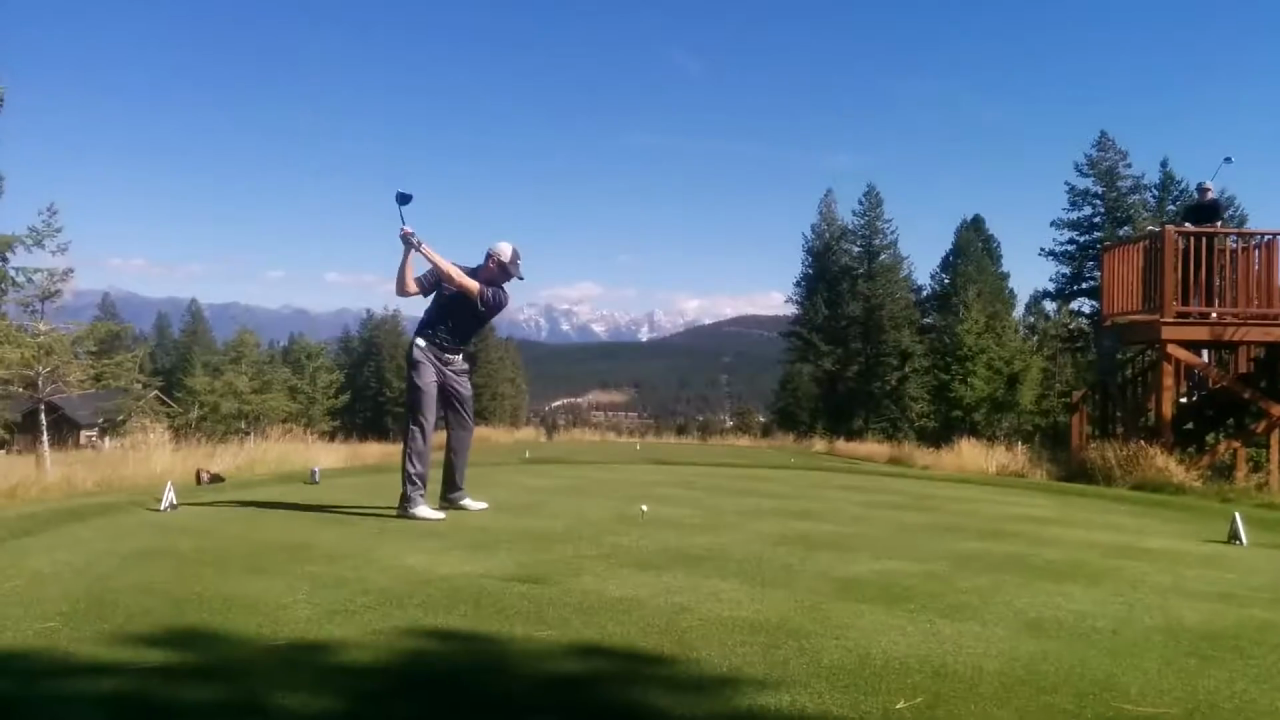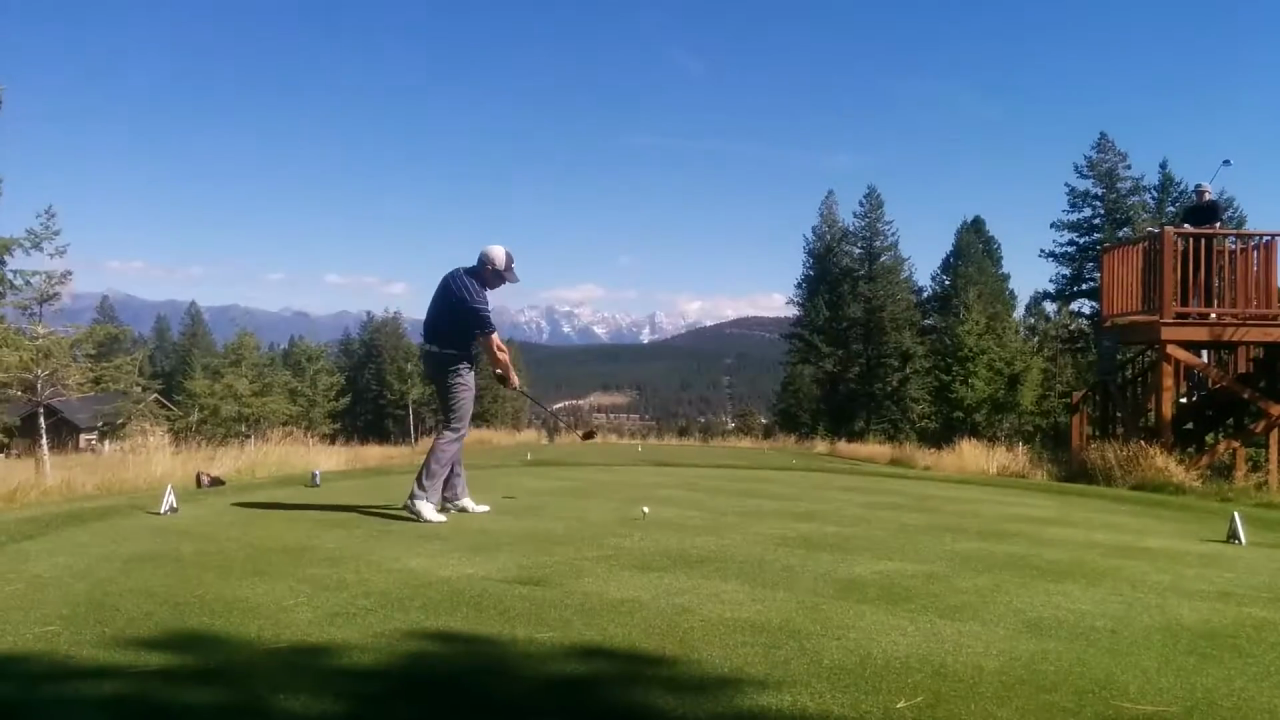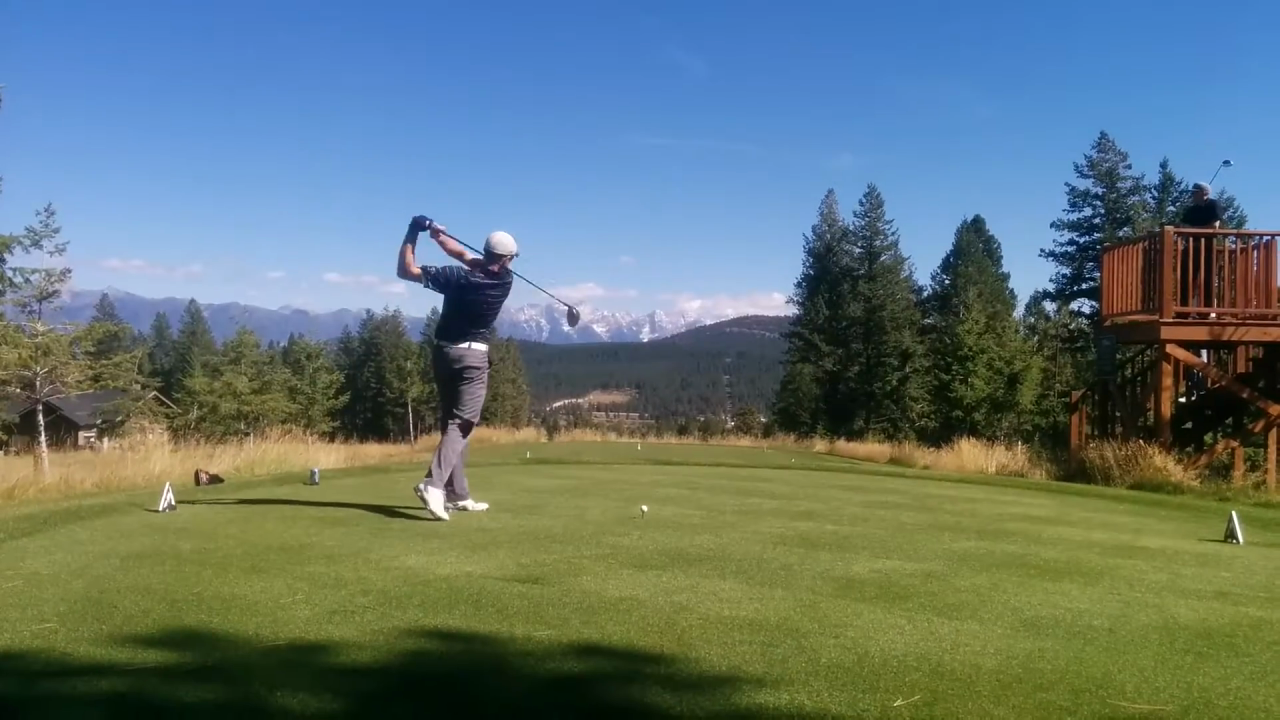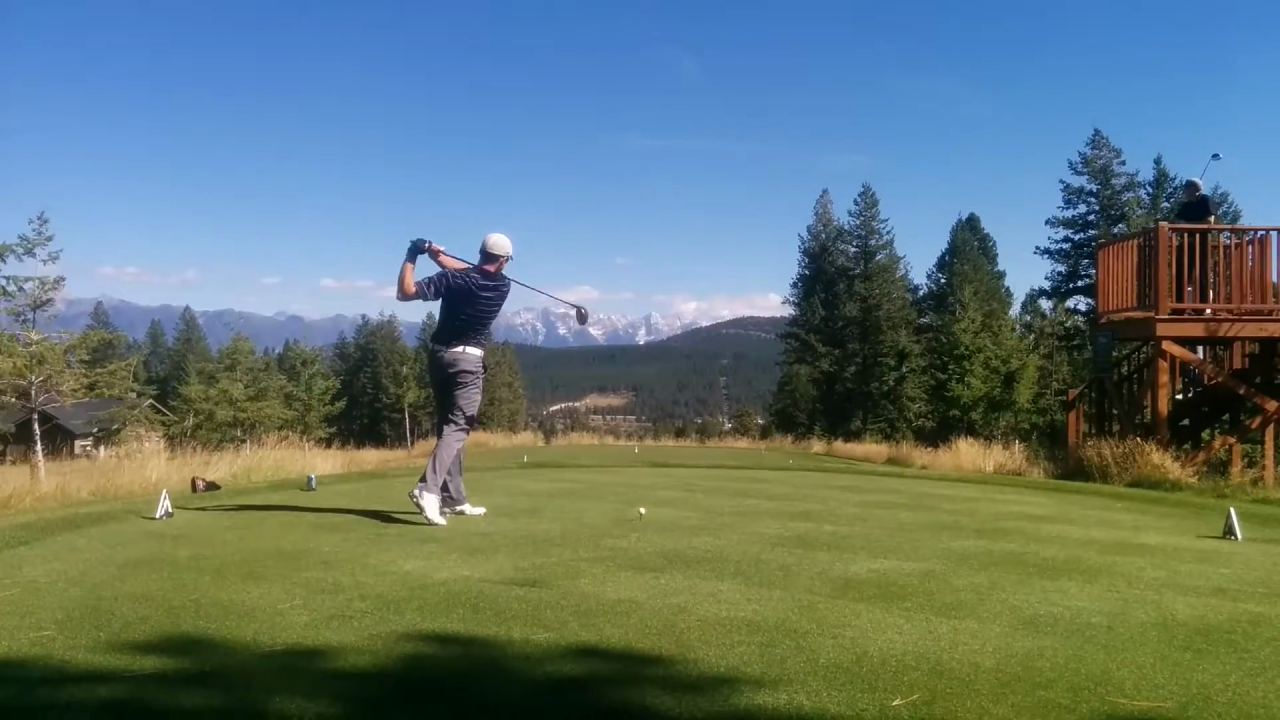
dt=0.3s
person 1, frame 1
left shoulder: (497, 297)
right shoulder: (446, 270)
left elbow: (459, 280)
right elbow: (404, 290)
left wrist: (424, 250)
right wrist: (409, 251)
left hip: (454, 362)
right hip: (425, 353)
left knee: (461, 429)
right knee: (420, 425)
left ankle: (453, 494)
right ankle: (411, 499)
person 1, frame 2
left shoulder: (459, 277)
right shoulder: (472, 296)
right elbow: (494, 347)
right wrist: (509, 373)
left hip: (452, 358)
right hip: (451, 361)
left knee: (455, 426)
right knee: (454, 428)
left ankle: (454, 495)
right ankle: (421, 496)
person 1, frame 3
left shoulder: (456, 276)
right shoulder: (506, 280)
left elbow: (405, 271)
right elbow: (474, 262)
left wrist: (412, 233)
right wrist: (441, 235)
left hip: (443, 352)
right hip: (472, 357)
left knee: (451, 421)
right knee: (461, 424)
left ankle: (456, 494)
right ankle: (434, 484)
person 1, frame 4
left shoulder: (452, 280)
right shoulder: (503, 285)
left elbow: (404, 292)
left wrist: (412, 254)
right wrist: (437, 253)
left hip: (439, 357)
right hip: (468, 361)
left knee: (448, 427)
right knee: (457, 429)
left ankle: (453, 498)
right ankle: (428, 488)
